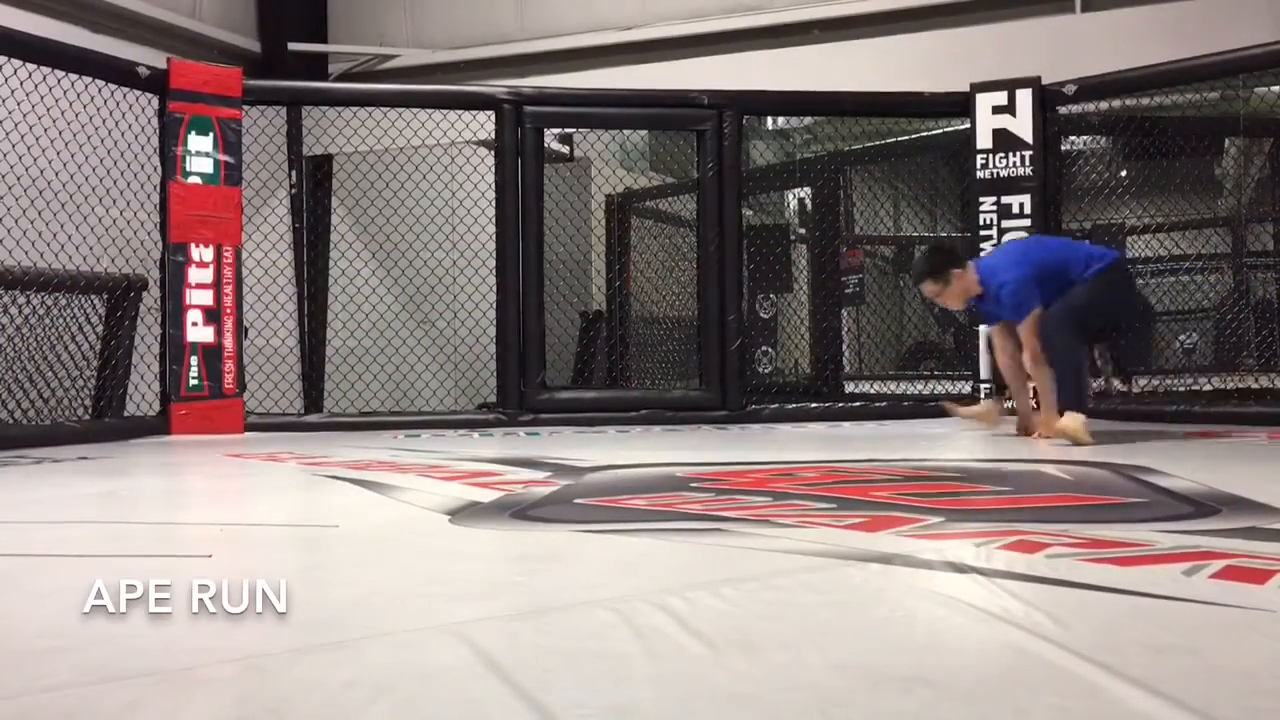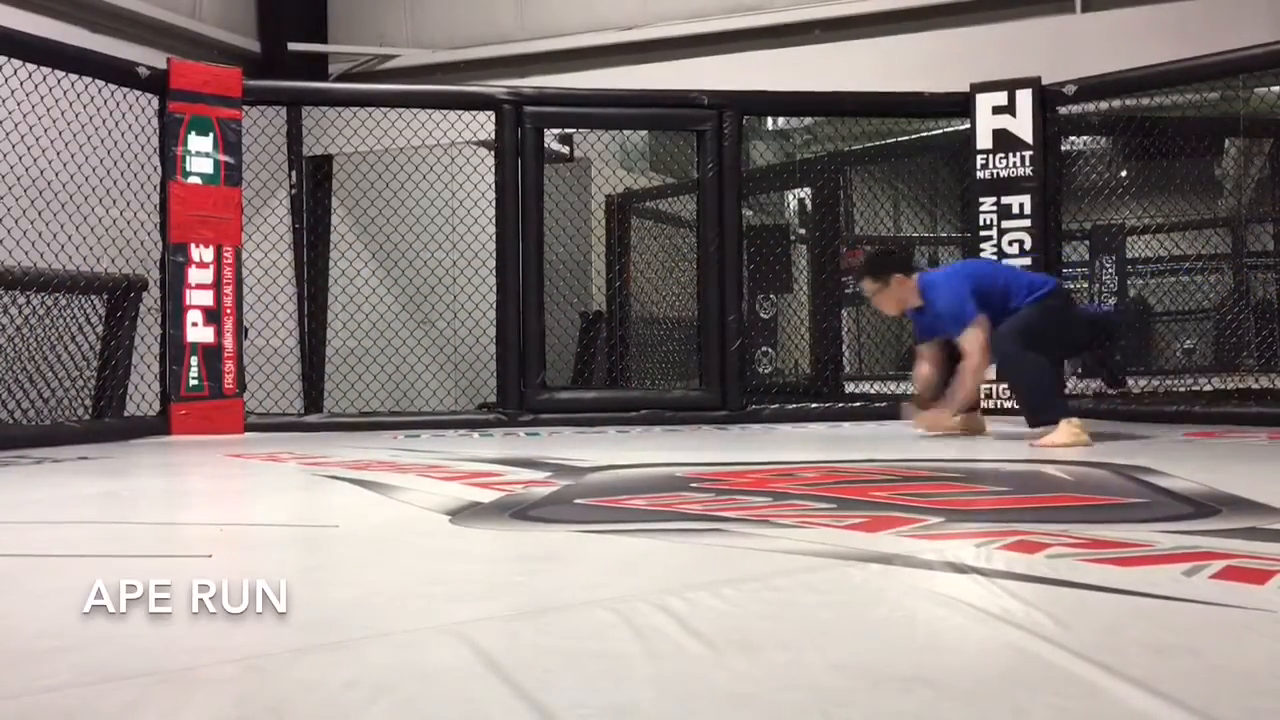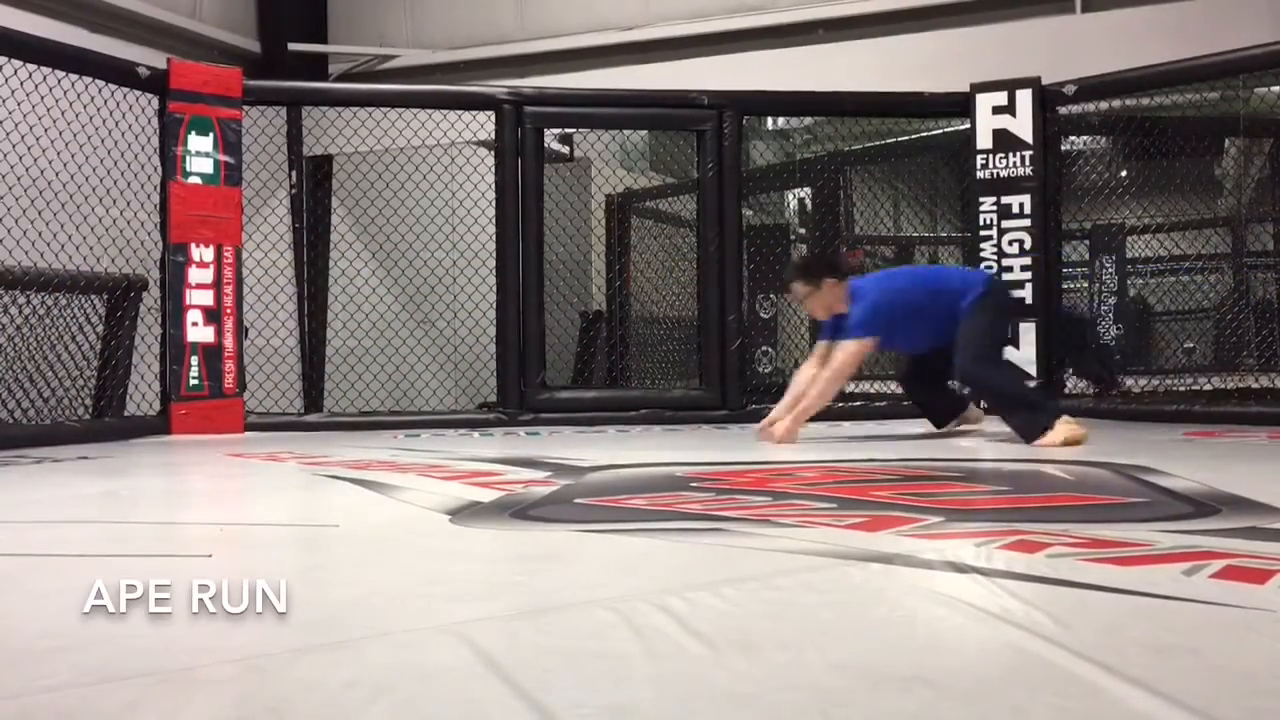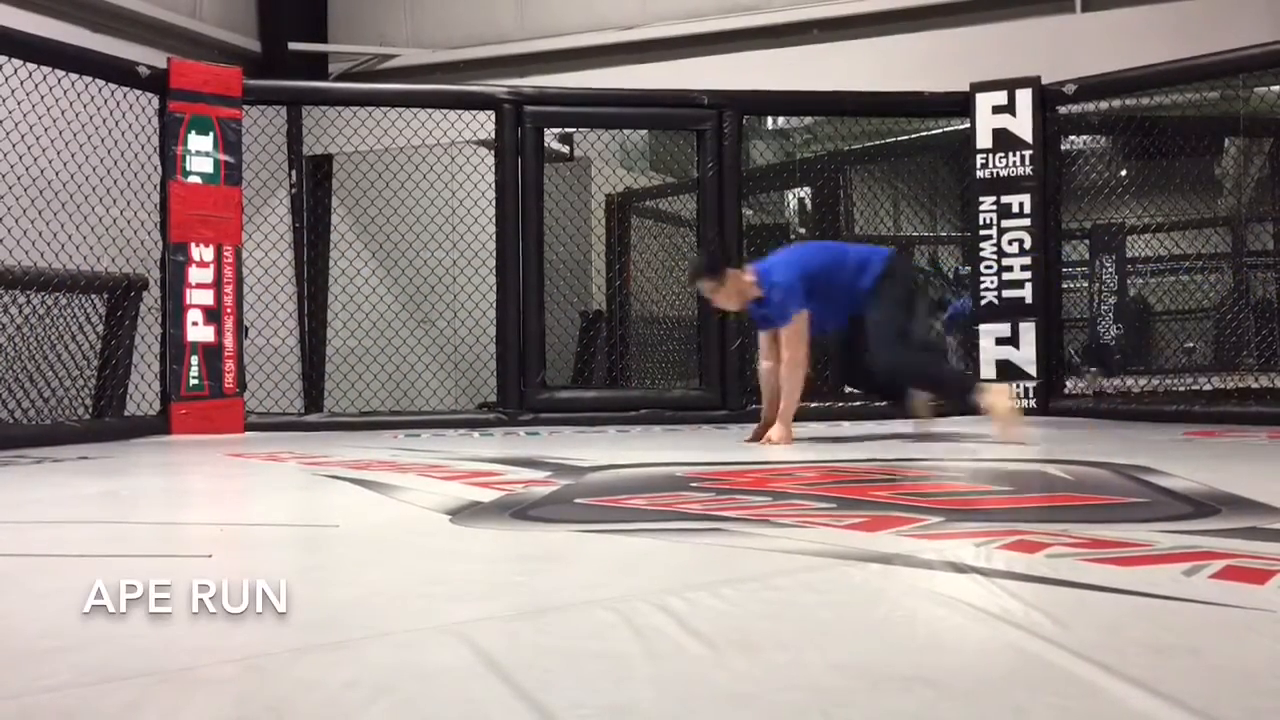
dt=0.2s
person 1, frame 1
left shoulder: (1007, 281)
right shoulder: (978, 290)
left elbow: (1033, 352)
right elbow: (1006, 352)
left wrist: (1049, 413)
right wrist: (1024, 411)
left hip: (1107, 278)
left knee: (1053, 327)
left ankle: (1072, 415)
person 1, frame 2
left shoulder: (947, 295)
right shoulder: (919, 307)
left elbow: (978, 359)
right elbow: (929, 364)
left wrist: (944, 411)
left hip: (1050, 304)
right hip: (1017, 316)
left knee: (1005, 344)
right knee: (949, 354)
left ankle: (1065, 426)
right ankle: (969, 418)
person 1, frame 3
left shoulder: (867, 302)
right shoulder: (840, 311)
left elbow: (836, 374)
right elbow: (815, 366)
left wrist: (794, 420)
right wrist: (781, 412)
left hip: (981, 301)
right hip: (953, 320)
left knee: (970, 368)
right knee: (915, 379)
left ankle: (1057, 425)
right ankle: (962, 414)
person 1, frame 4
left shoulder: (783, 283)
right shoulder: (758, 294)
left elbow: (794, 360)
right elbow: (770, 360)
left wrist: (783, 424)
right wrist: (768, 420)
left hip: (885, 279)
right hip: (865, 293)
left knee: (888, 359)
right knee: (853, 367)
left ankle: (983, 395)
right ankle: (916, 399)
